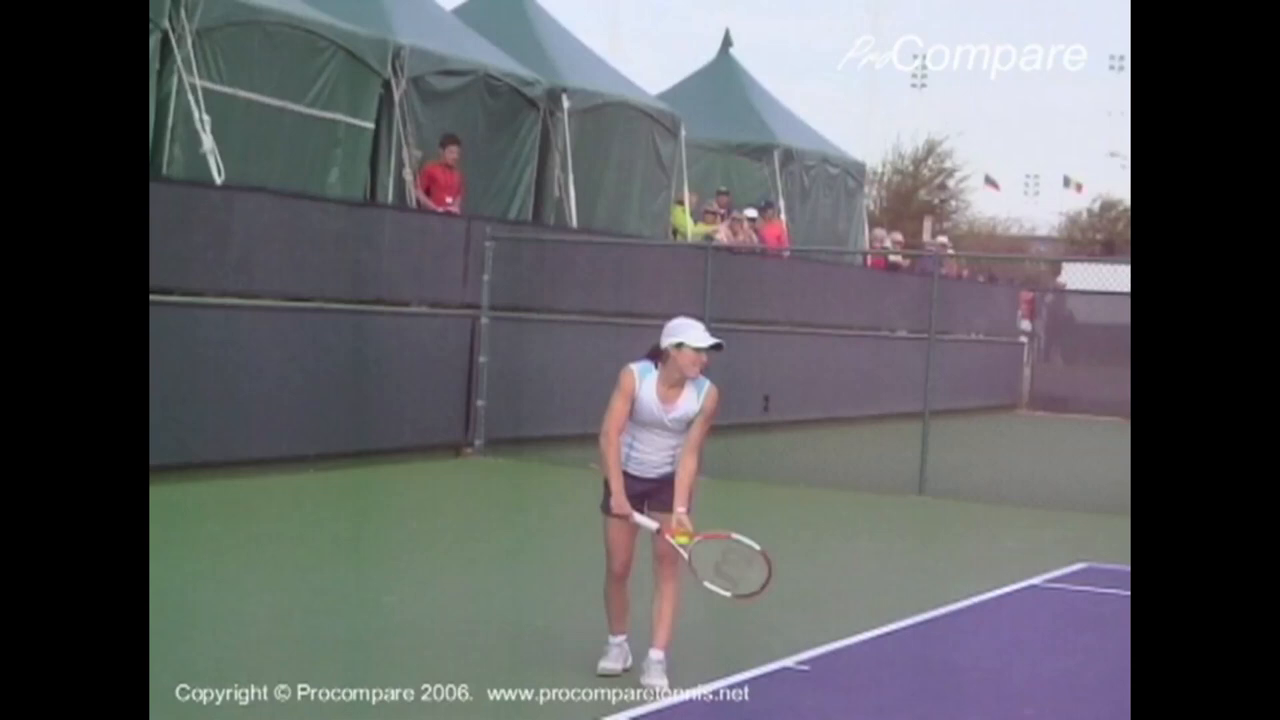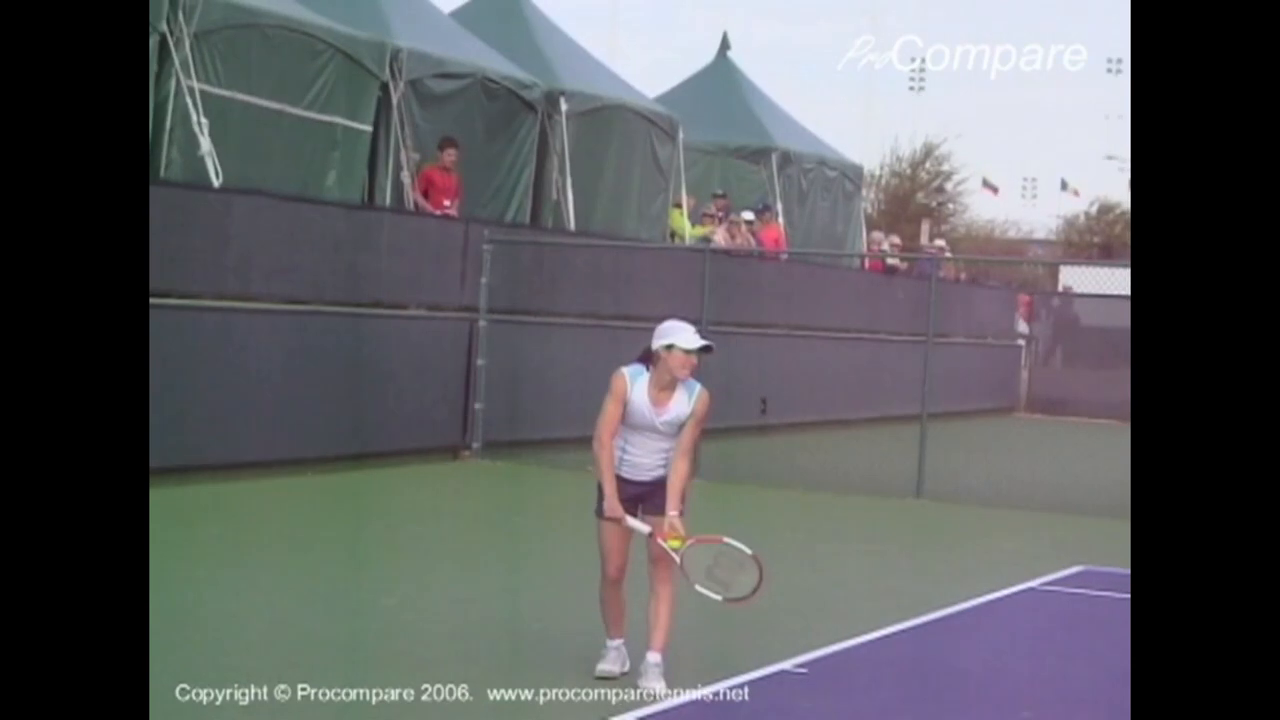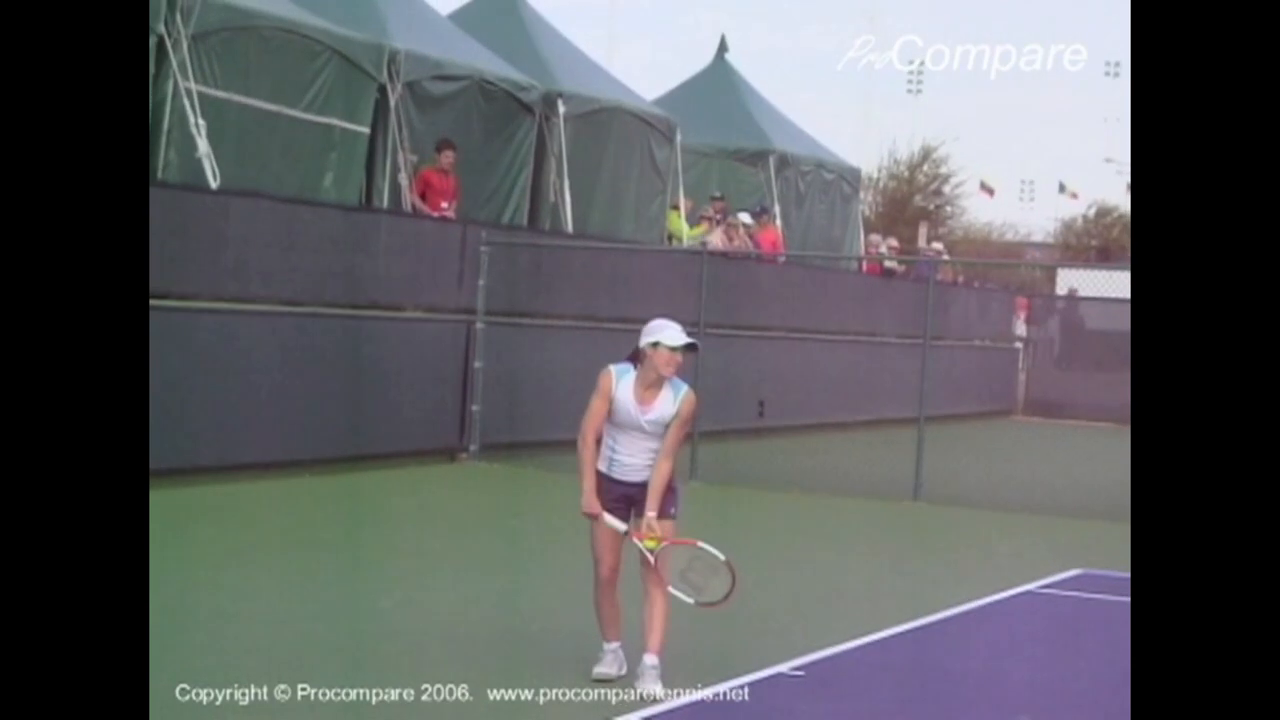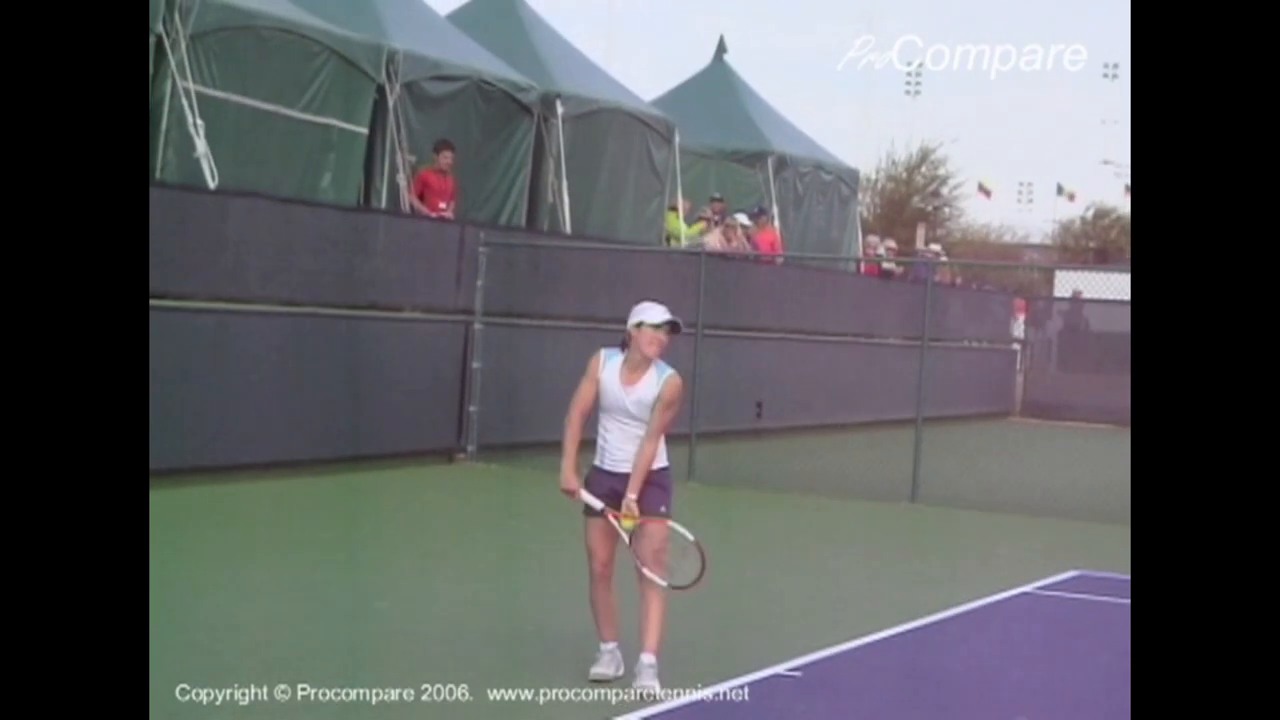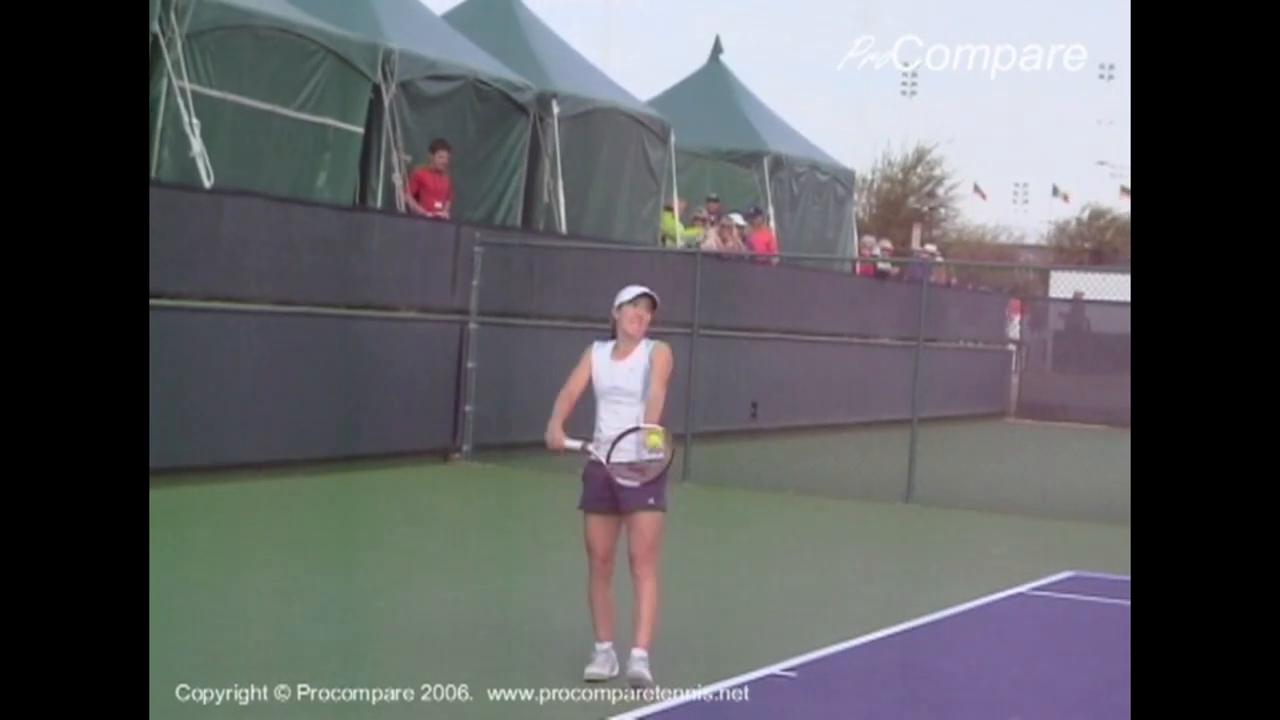
dt=0.2s
person 1, frame 1
left shoulder: (706, 395)
right shoulder: (634, 376)
left elbow: (689, 455)
right elbow: (609, 435)
left wrist: (680, 509)
right wrist: (617, 493)
left hip: (669, 480)
right hip: (626, 476)
left knee: (667, 565)
right knee: (617, 569)
left ankle: (656, 659)
right ankle: (617, 644)
person 1, frame 2
left shoulder: (697, 398)
right shoulder: (625, 380)
left elbow: (682, 458)
right elbow: (603, 439)
left wrist: (672, 512)
right wrist: (610, 496)
left hip: (664, 483)
right hip: (620, 482)
left knee: (663, 569)
right knee: (612, 572)
left ankle: (654, 663)
right ankle: (615, 648)
person 1, frame 3
left shoulder: (683, 399)
right shoulder: (613, 378)
left elbow: (665, 458)
right elbow: (589, 435)
left wrist: (650, 513)
right wrist: (589, 490)
left hip: (657, 487)
right hip: (611, 483)
left knee: (656, 573)
right knee: (605, 573)
left ankle: (650, 665)
right ankle: (612, 652)
person 1, frame 4
left shoulder: (668, 381)
right shoulder: (602, 362)
left elbow: (651, 440)
right elbow: (577, 414)
left wrist: (634, 496)
right wrist: (569, 467)
left hip: (649, 480)
right hip: (603, 476)
left knee: (651, 572)
right knee: (600, 568)
left ankle: (648, 664)
right ankle: (609, 652)
person 1, frame 5
left shoulder: (658, 354)
right shoulder: (596, 353)
left elbow: (656, 393)
right elbow: (569, 392)
left wrist: (649, 425)
right wrist: (555, 426)
right hip: (600, 468)
left knee: (643, 564)
right knee: (599, 563)
left ankle: (640, 657)
right ankle: (604, 650)
